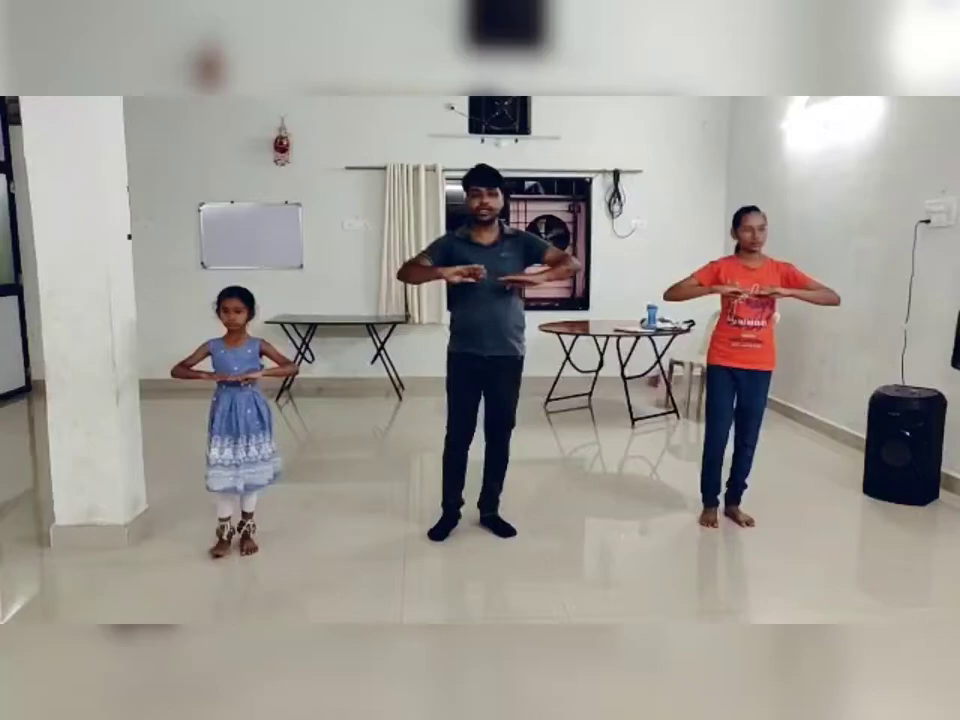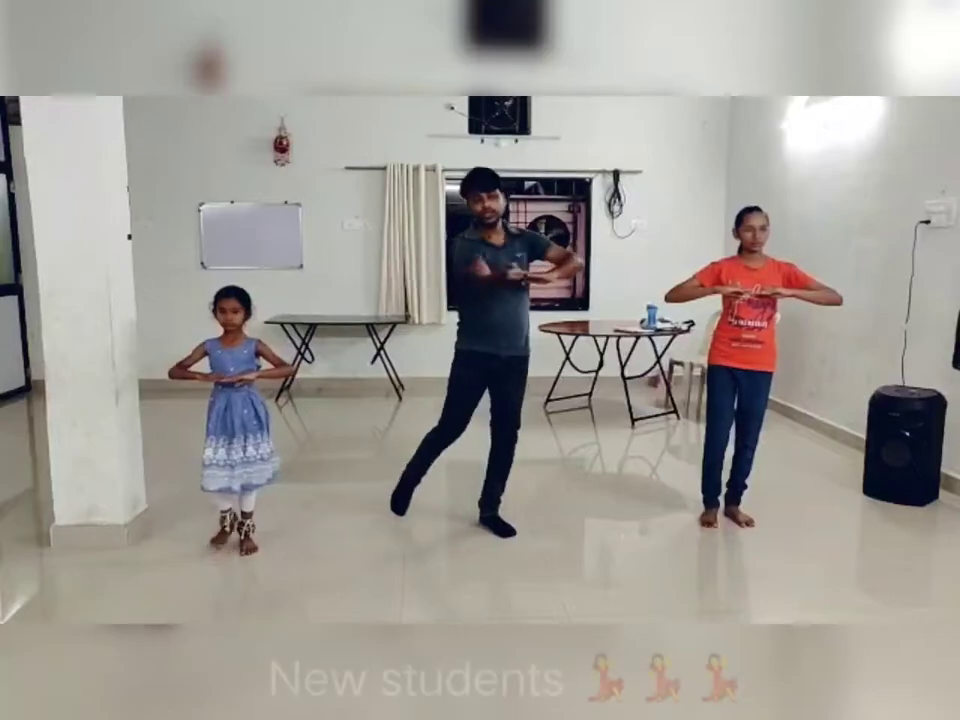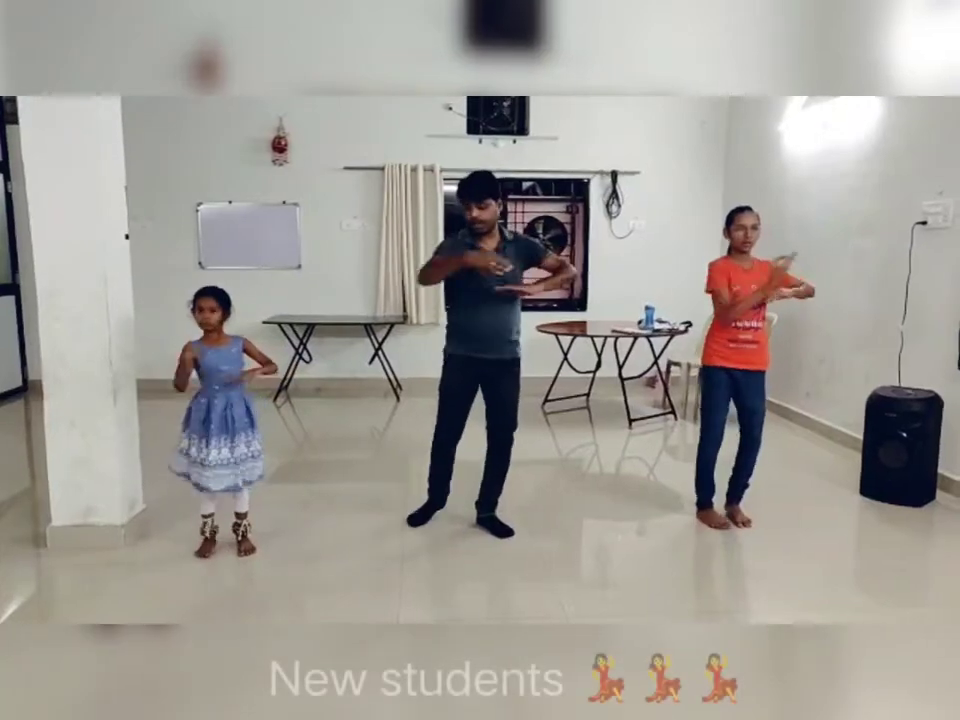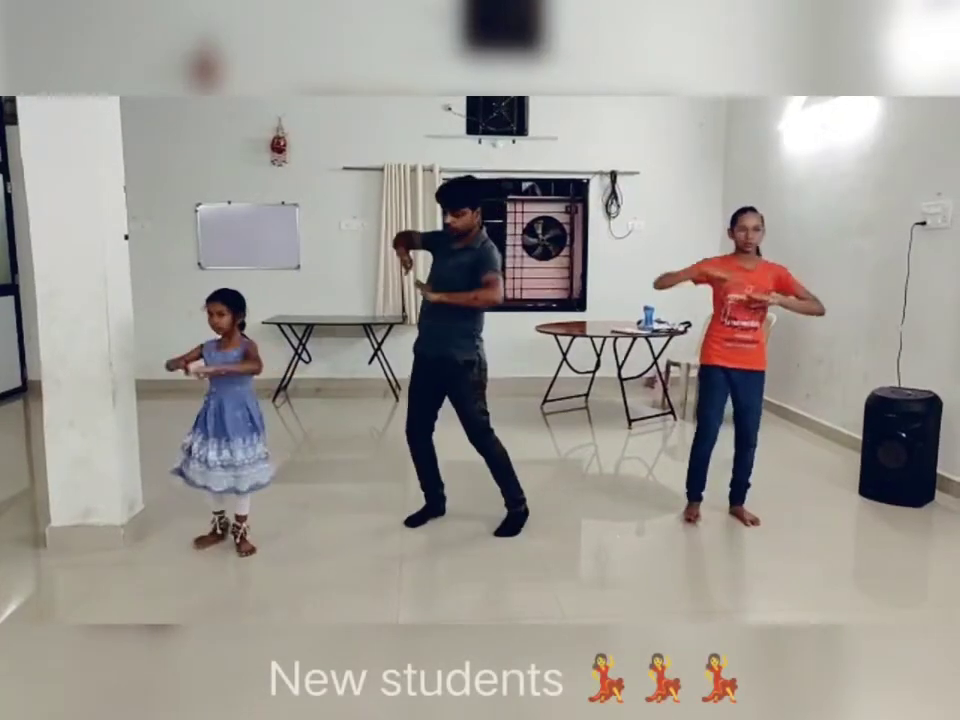
dt=0.3s
person 1, frame 1
left shoulder: (520, 242)
right shoulder: (449, 244)
left elbow: (569, 262)
right elbow: (406, 273)
left wrist: (538, 277)
right wrist: (447, 274)
left hip: (507, 356)
right hip: (463, 355)
left knee: (499, 434)
right knee: (458, 434)
left ankle: (489, 509)
right ankle: (450, 511)
person 1, frame 2
left shoulder: (525, 239)
right shoulder: (464, 246)
left elbow: (572, 260)
right elbow: (483, 282)
left wrist: (552, 275)
right wrist: (504, 277)
left hip: (514, 356)
right hip: (472, 354)
left knee: (506, 435)
right knee: (450, 427)
left ankle: (489, 509)
right ankle: (409, 481)
person 1, frame 3
left shoulder: (520, 245)
right shoulder: (456, 246)
left elbow: (567, 269)
right elbow: (426, 275)
left wrist: (534, 287)
right wrist: (469, 261)
left hip: (505, 359)
right hip: (462, 358)
left knee: (502, 436)
right knee: (447, 432)
left ankle: (488, 510)
right ankle: (435, 499)
person 1, frame 4
left shoulder: (485, 252)
right shoulder: (441, 240)
left elbow: (492, 296)
right elbow: (404, 237)
left wrist: (439, 295)
right wrist: (404, 251)
left hip: (462, 361)
right hip: (427, 355)
left knee: (480, 434)
right knee: (417, 431)
left ankle: (516, 505)
right ankle: (434, 501)
person 2, frame 1
left shoulder: (781, 270)
right shoulder: (721, 267)
left elbow: (833, 298)
right elbow: (671, 294)
left wrist: (787, 291)
right wrist: (715, 288)
left hip: (759, 367)
right hip: (722, 364)
left knee: (747, 439)
right knee: (716, 436)
left ankle: (734, 502)
right ankle: (710, 503)
person 2, frame 2
left shoulder: (783, 270)
right shoulder: (722, 268)
left elbow: (835, 298)
right elbow: (672, 296)
left wrist: (789, 292)
right wrist: (716, 289)
left hip: (760, 368)
right hip: (723, 364)
left knee: (748, 440)
right knee: (717, 437)
left ankle: (733, 502)
right ankle: (710, 503)
person 2, frame 3
left shoulder: (767, 270)
right shoulder: (718, 268)
left elbow: (808, 290)
right elbow: (730, 310)
left wrist: (789, 288)
right wrist: (769, 281)
left hip: (753, 367)
right hip: (718, 365)
left knee: (751, 438)
right knee: (712, 436)
left ankle: (733, 502)
right ankle: (704, 504)
person 2, frame 4
left shoulder: (776, 273)
right shoulder: (712, 266)
left elbow: (818, 308)
right elbow: (660, 284)
left wrist: (778, 300)
right wrist: (698, 271)
left hip: (752, 367)
right hip: (716, 363)
left knee: (747, 438)
right knee: (706, 433)
left ankle: (737, 502)
right ankle: (693, 499)
person 3, frame 1
left shoulder: (258, 345)
right shoulder: (212, 347)
left elbow: (292, 367)
right elbow: (176, 370)
left wrist: (260, 373)
right wrist: (206, 375)
left hip: (251, 412)
right hip: (224, 413)
left knee: (251, 472)
right knee: (223, 472)
left ankle: (247, 531)
right ankle: (224, 533)
person 3, frame 2
left shoulder: (254, 346)
right shoulder: (209, 347)
left elbow: (287, 369)
right elbow: (174, 371)
left wrist: (254, 374)
right wrist: (202, 376)
left hip: (248, 412)
right hip: (221, 413)
left knee: (249, 472)
right knee: (220, 472)
left ankle: (246, 531)
right ankle: (226, 523)
person 3, frame 3
left shoulder: (239, 344)
right shoulder: (193, 349)
left elbow: (271, 365)
right elbow: (180, 386)
left wrist: (254, 371)
right wrist: (186, 364)
left hip: (237, 413)
right hip: (207, 414)
left knee: (241, 474)
right knee: (206, 475)
left ankle: (242, 532)
right ankle: (208, 533)
person 3, frame 4
left shoulder: (248, 346)
right shoulder: (207, 348)
left elbow: (256, 367)
right elbow: (173, 364)
left wrist: (217, 368)
right wrist: (182, 364)
left hip: (241, 416)
right hip: (214, 416)
left knee: (243, 475)
right knee: (212, 473)
left ankle: (240, 533)
right ankle: (218, 527)
